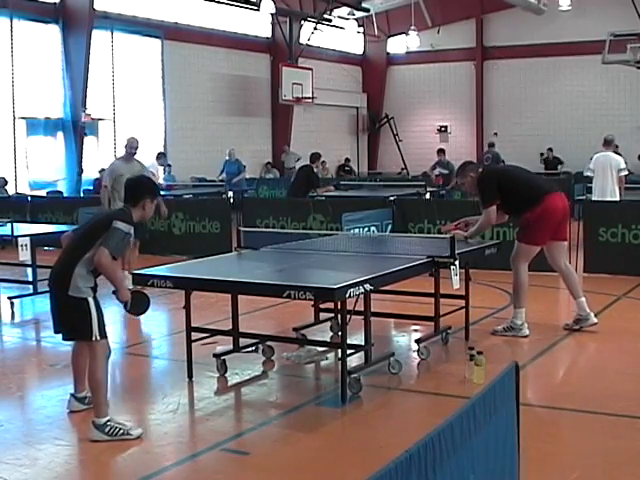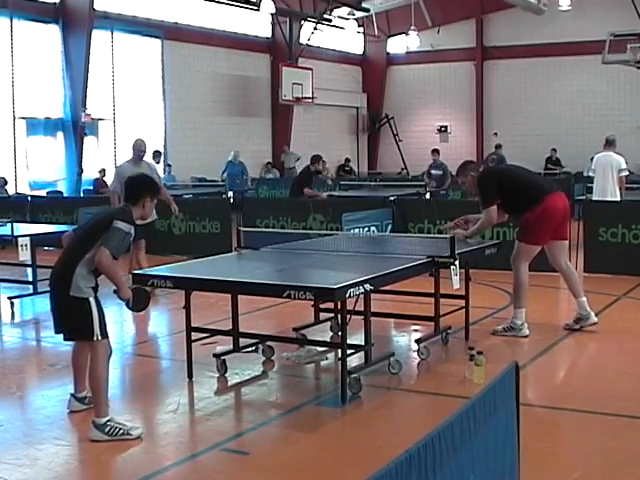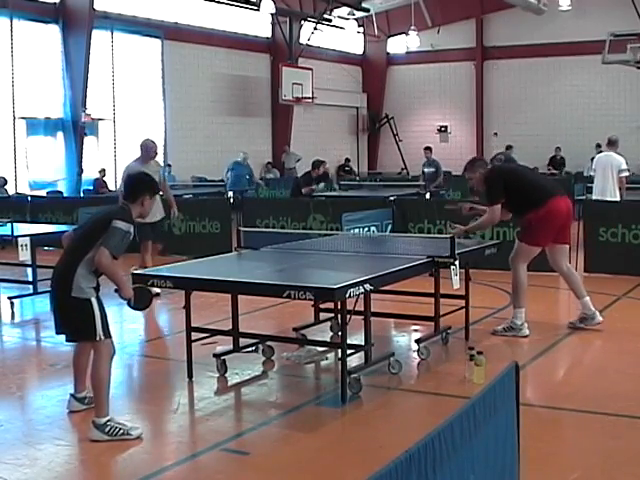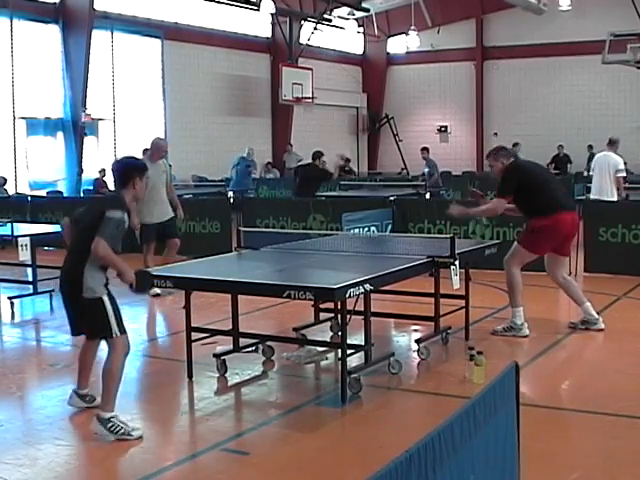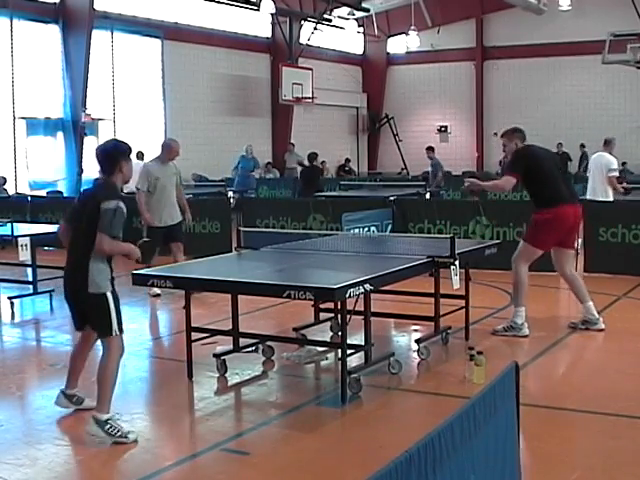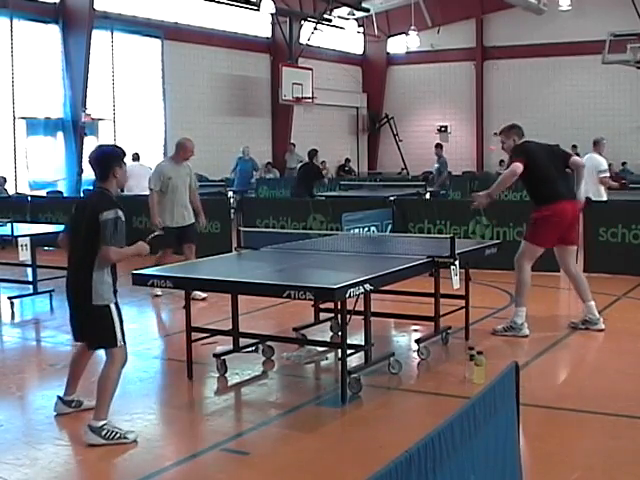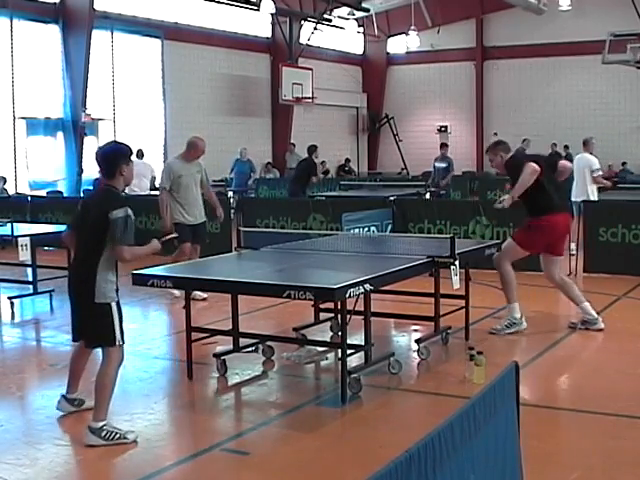
dt=0.2s
person 1, frame 1
left shoulder: (110, 217)
right shoulder: (125, 223)
left elbow: (68, 238)
right elbow: (102, 258)
right wrist: (121, 288)
left hip: (61, 279)
right hip: (77, 286)
left knee: (83, 339)
right knee: (99, 349)
left ankle: (79, 395)
right ankle: (102, 423)
person 1, frame 2
left shoulder: (110, 216)
right shoulder: (125, 223)
left elbow: (68, 238)
right elbow: (102, 258)
right wrist: (122, 286)
left hip: (62, 280)
right hip: (78, 286)
left knee: (84, 340)
right knee: (101, 349)
left ankle: (79, 396)
right ankle: (102, 423)
person 1, frame 3
left shoulder: (109, 215)
right shoulder: (124, 222)
left elbow: (68, 238)
right elbow: (102, 259)
right wrist: (123, 284)
left hip: (64, 281)
right hip: (79, 286)
left knee: (86, 340)
right knee: (104, 349)
left ankle: (79, 396)
right ankle: (102, 422)
person 1, frame 4
left shoulder: (101, 203)
right shoulder: (119, 210)
left elbow: (67, 226)
right elbow: (99, 249)
right wrist: (124, 269)
left hip: (72, 278)
right hip: (89, 284)
left knee: (94, 336)
right knee: (120, 345)
left ankle: (81, 393)
right ankle: (106, 416)
person 1, frame 5
left shoulder: (90, 194)
right shoulder: (113, 200)
left elbow: (64, 230)
right elbow: (103, 244)
right wrist: (128, 249)
left hip: (75, 276)
right hip: (95, 280)
left knee: (89, 335)
right knee: (114, 345)
left ankle: (69, 393)
right ankle: (102, 418)
person 1, frame 6
left shoulder: (85, 202)
right shoulder: (111, 208)
left elbow: (64, 240)
right elbow: (110, 255)
right wrist: (136, 249)
left hip: (77, 285)
right hip: (98, 291)
left knee: (88, 344)
right knee: (117, 354)
left ankle: (67, 398)
right ankle: (98, 426)
person 1, frame 7
left shoulder: (90, 200)
right shoulder: (119, 206)
left elbow: (69, 237)
right elbow: (123, 254)
right wrist: (150, 247)
left hip: (79, 283)
right hip: (100, 289)
left knee: (87, 342)
right knee: (113, 354)
left ankle: (70, 397)
right ankle: (98, 426)
person 2, frame 1
left shoulder: (485, 179)
right shoulder: (497, 175)
left elbow: (490, 220)
right elbow: (501, 216)
left wrist: (467, 235)
right wrist: (473, 220)
left hip: (543, 208)
right hip: (559, 202)
left knee: (519, 262)
right knee: (560, 263)
left ankle: (518, 323)
right ankle: (584, 314)
person 2, frame 2
left shoulder: (485, 178)
right shoulder: (497, 175)
left elbow: (490, 219)
right elbow: (501, 215)
left wrist: (467, 234)
right wrist: (474, 218)
left hip: (544, 207)
right hip: (559, 201)
left knee: (519, 262)
right knee: (561, 262)
left ankle: (518, 323)
right ankle: (585, 313)
person 2, frame 3
left shoulder: (493, 177)
right shoulder: (505, 173)
left elbow: (493, 218)
right elbow: (505, 213)
left wrist: (466, 230)
right wrist: (480, 209)
left hip: (547, 210)
right hip: (562, 204)
left knee: (518, 262)
right knee: (561, 265)
left ankle: (518, 323)
right ankle: (589, 312)
person 2, frame 4
left shoulder: (512, 171)
right shoulder: (526, 169)
left elbow: (496, 208)
left wrist: (465, 212)
right wrist: (507, 207)
left hip: (551, 221)
right hip: (569, 218)
left knee: (511, 263)
right knee: (557, 274)
left ankle: (518, 323)
right ankle: (592, 317)
person 2, frame 5
left shoulder: (521, 155)
right shoulder: (545, 154)
left elbow: (505, 185)
left wrist: (477, 184)
left hip: (553, 213)
right hip: (573, 210)
left knee: (519, 261)
right knee: (565, 269)
left ankle: (518, 322)
right ankle: (593, 317)
person 2, frame 6
left shoulder: (521, 150)
right shoulder: (549, 148)
left elbow: (514, 171)
right elbow: (580, 164)
left wrist: (489, 195)
right wrist: (577, 195)
left hip: (551, 210)
right hip: (570, 207)
left knee: (522, 261)
right knee: (569, 266)
left ankle: (519, 323)
right ankle: (593, 317)
person 2, frame 7
left shoulder: (515, 161)
right shoulder: (535, 158)
left elbow: (533, 169)
right elbow: (566, 167)
left wrist: (511, 196)
left hip: (544, 221)
right hip: (562, 219)
left knee: (501, 260)
right knee: (553, 275)
left ankle: (515, 317)
right ankle: (591, 317)
person 3, frame 1
left shoulder: (140, 166)
right shoulder: (115, 166)
right elbow: (105, 188)
left wrist: (161, 204)
right wrist: (106, 210)
left knee: (135, 244)
left ankle: (128, 276)
right ankle: (124, 274)
person 3, frame 2
left shoulder: (149, 167)
right shoulder: (123, 169)
left elbow: (160, 187)
right elbow: (114, 192)
left wrist: (171, 202)
left knee: (138, 246)
right knee: (140, 246)
person 3, frame 3
left shoulder: (157, 165)
right shoulder: (131, 168)
left elbow: (164, 186)
right elbow: (124, 193)
left wrist: (173, 205)
left hip: (157, 214)
right hip: (140, 216)
left knee: (157, 246)
right knee: (147, 247)
left ankle: (140, 269)
person 3, frame 4
left shoulder: (164, 165)
left wrist: (178, 207)
left hip: (166, 214)
right hip: (147, 217)
left knee: (175, 243)
right knee: (149, 249)
person 3, frame 5
left shoulder: (174, 167)
right shoulder: (148, 168)
right elbow: (140, 193)
left wrist: (187, 211)
right wrist: (144, 213)
left hip: (175, 218)
right hip: (155, 220)
left knee: (178, 249)
person 3, frame 6
left shoulder: (188, 167)
right shoulder: (162, 168)
left elbow: (193, 192)
right elbow: (153, 193)
left wrist: (200, 213)
right wrist: (154, 216)
left hip: (188, 219)
right hip: (168, 221)
left knee: (190, 251)
right knee: (166, 253)
person 3, frame 7
left shoulder: (199, 165)
right shoulder: (171, 165)
left elbow: (206, 188)
right elbow: (163, 193)
left wrist: (217, 207)
right wrist: (165, 217)
left hip: (198, 217)
right hip: (180, 218)
left knee: (195, 251)
right knee: (185, 249)
